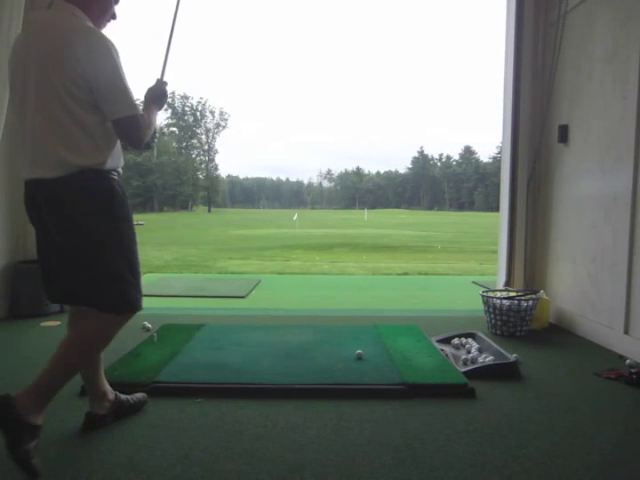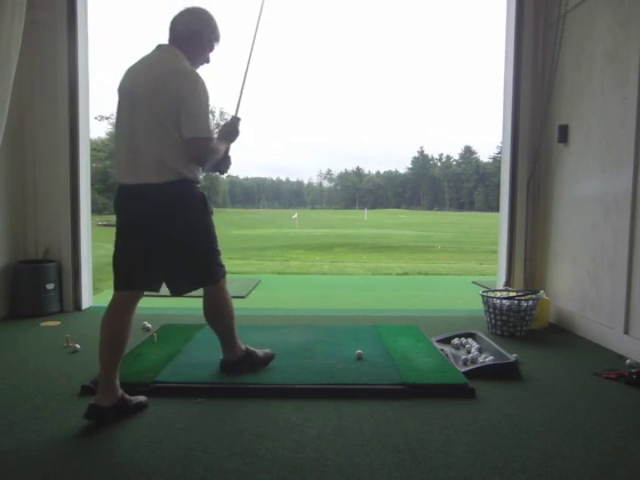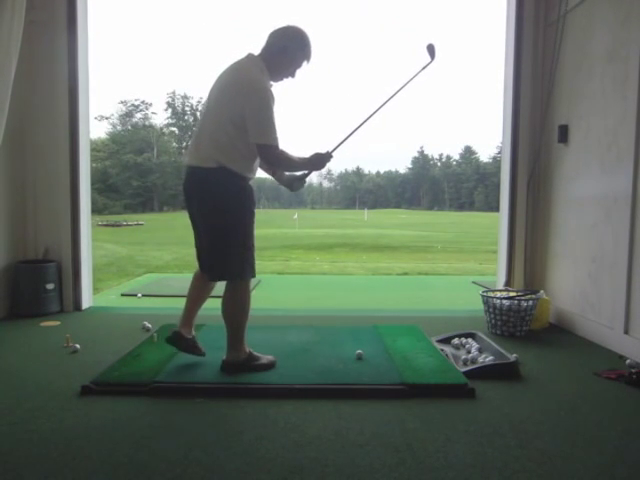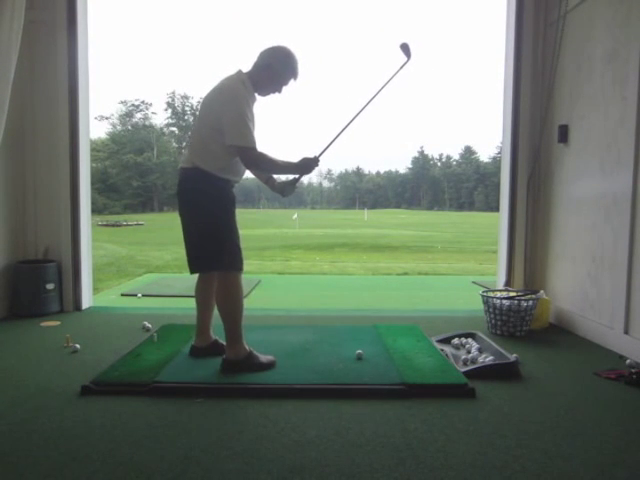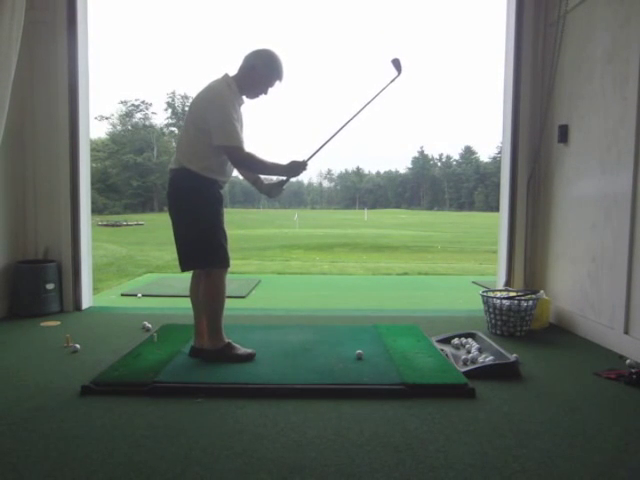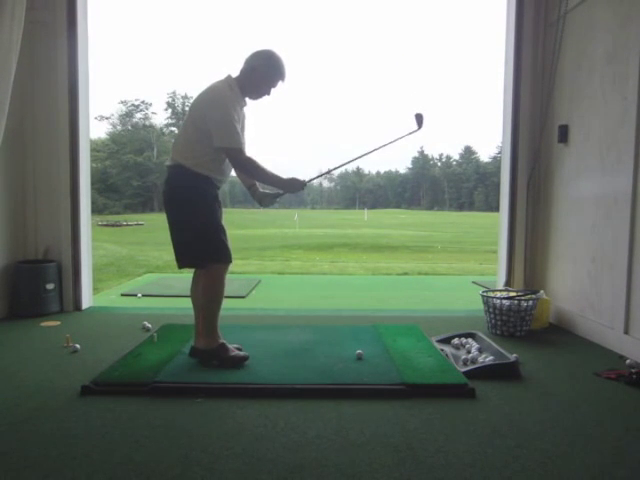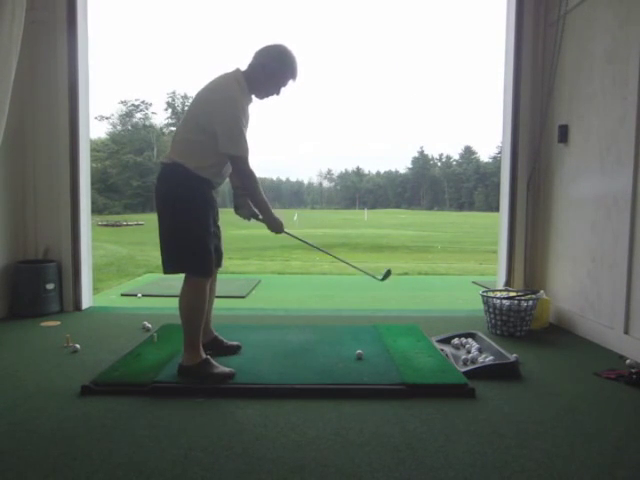
dt=0.7s
person 1, frame 1
right shoulder: (90, 40)
right elbow: (135, 133)
left wrist: (106, 131)
right wrist: (153, 106)
left hip: (41, 187)
right hip: (86, 188)
left knee: (86, 305)
right knee: (114, 306)
left ankle: (101, 399)
person 1, frame 2
left shoulder: (133, 72)
right shoulder: (188, 80)
right elbow: (198, 152)
left wrist: (210, 156)
right wrist: (223, 141)
left hip: (132, 193)
right hip: (174, 196)
left knee: (127, 292)
right knee: (213, 280)
left ankle: (107, 393)
right ankle: (235, 353)
person 1, frame 3
left shoulder: (238, 72)
right shoulder: (257, 87)
right elbow: (270, 154)
left wrist: (283, 177)
right wrist: (309, 163)
left hip: (199, 178)
right hip: (224, 184)
left knee: (212, 262)
right knee: (238, 274)
left ankle: (185, 328)
right ankle: (236, 354)
person 1, frame 4
left shoulder: (237, 91)
right shoulder: (234, 95)
left elbow: (245, 155)
right elbow: (249, 157)
left wrist: (275, 183)
right wrist: (296, 168)
left hip: (204, 185)
right hip: (205, 186)
left knee: (212, 266)
right knee: (228, 267)
left ankle: (203, 339)
right ankle: (236, 352)
person 1, frame 5
left shoulder: (227, 95)
right shoulder: (220, 97)
left elbow: (235, 156)
right elbow: (238, 157)
left wrist: (262, 185)
right wrist: (284, 170)
left hip: (197, 187)
right hip: (194, 187)
left knee: (205, 266)
right knee: (215, 266)
left ankle: (202, 340)
right ankle: (215, 343)
person 1, frame 6
left shoulder: (234, 99)
right shoulder: (221, 98)
left elbow: (236, 158)
right elbow: (238, 159)
left wrist: (255, 191)
right wrist: (281, 184)
left hip: (200, 187)
right hip: (188, 186)
left knee: (207, 264)
right knee: (216, 262)
left ankle: (204, 339)
right ankle: (208, 342)
person 1, frame 7
left shoulder: (233, 89)
right shoulder: (230, 97)
left elbow: (233, 161)
right elbow: (241, 166)
left wrist: (240, 196)
right wrist: (267, 214)
left hip: (194, 185)
right hip: (184, 186)
left knee: (209, 266)
right knee: (198, 272)
left ankle: (206, 336)
right ankle: (192, 358)
